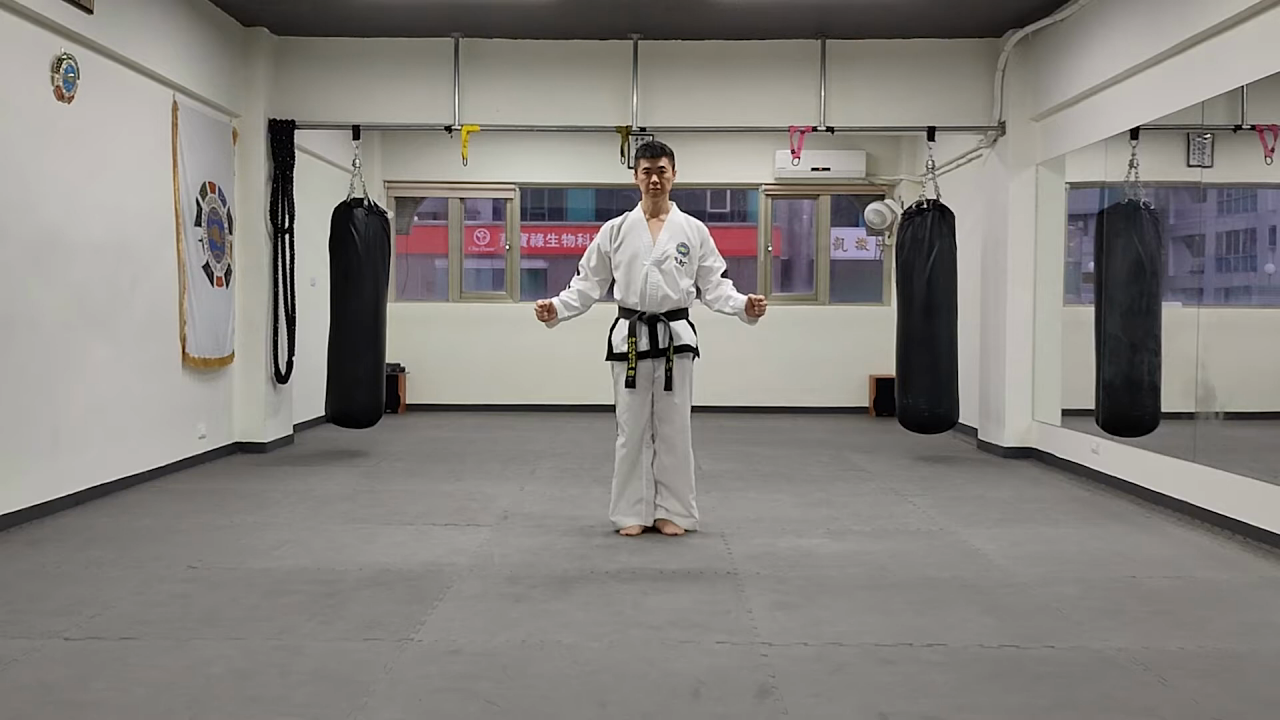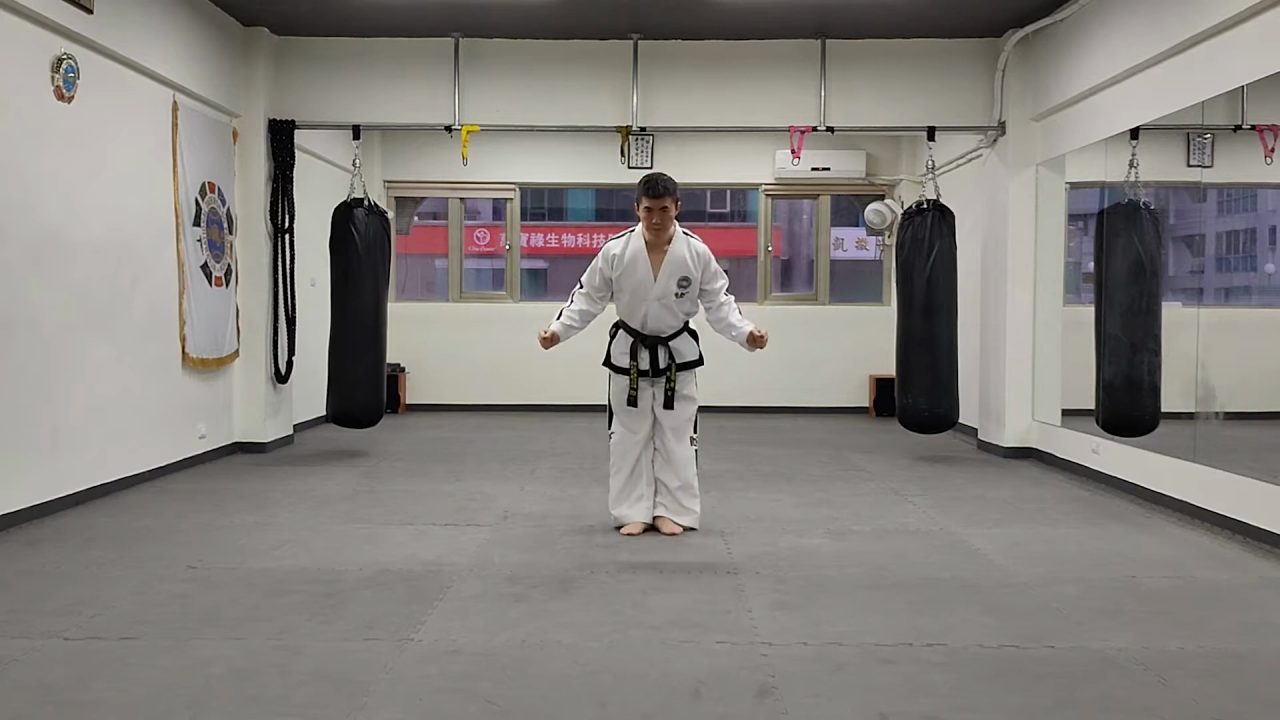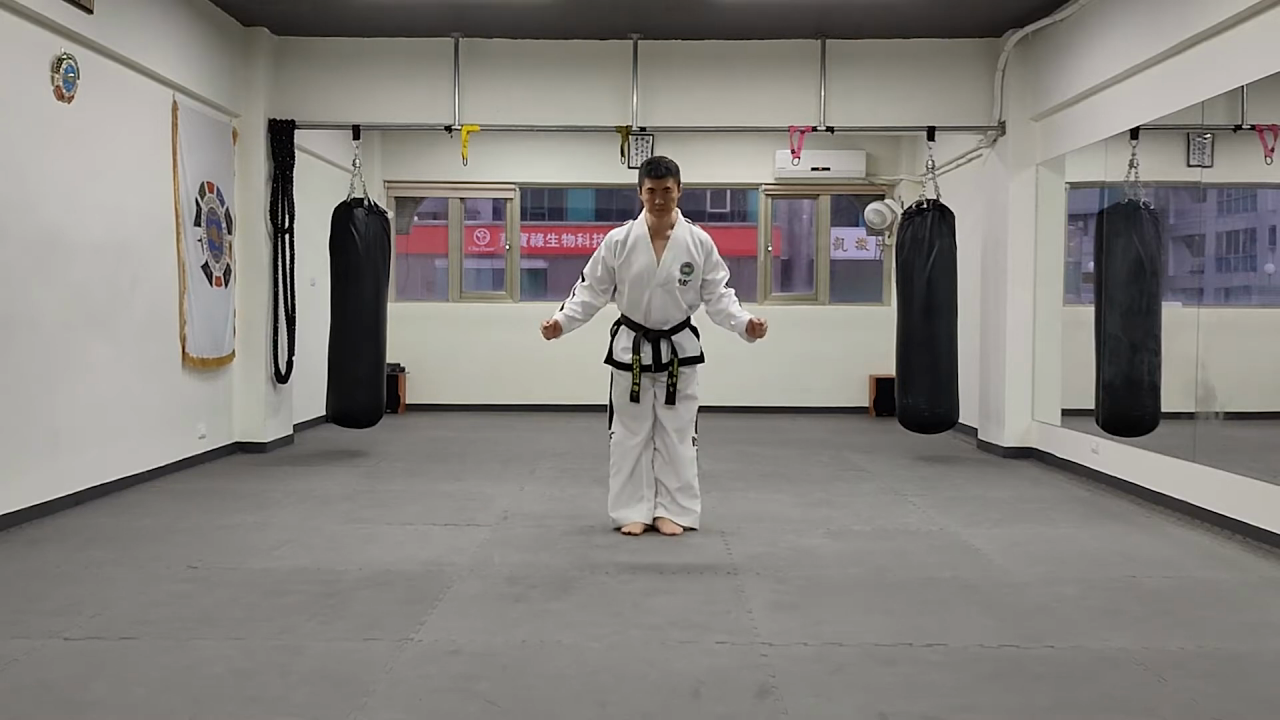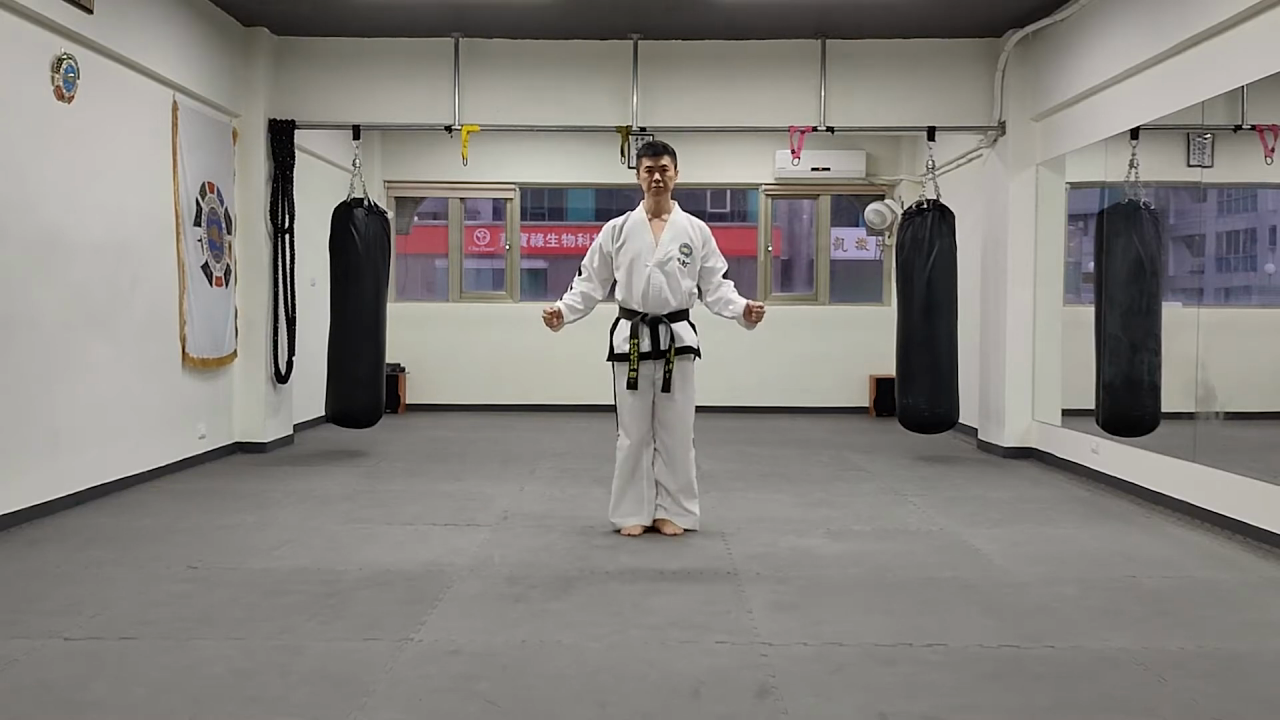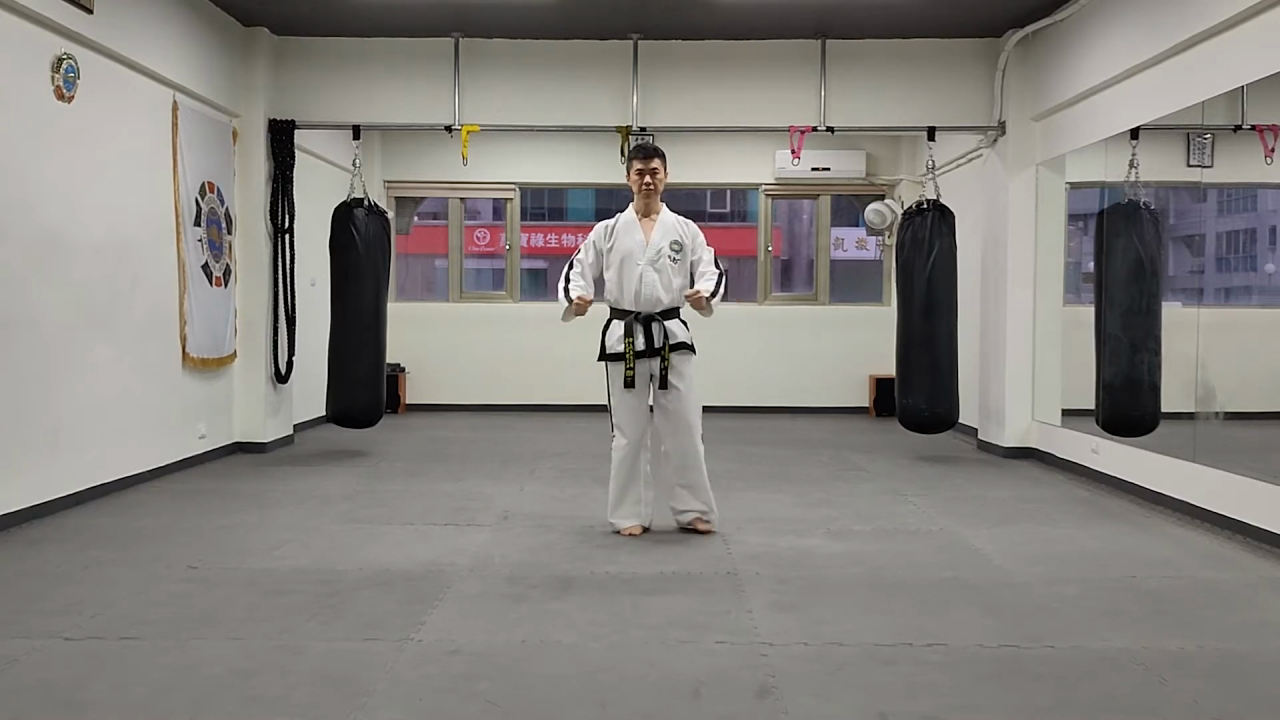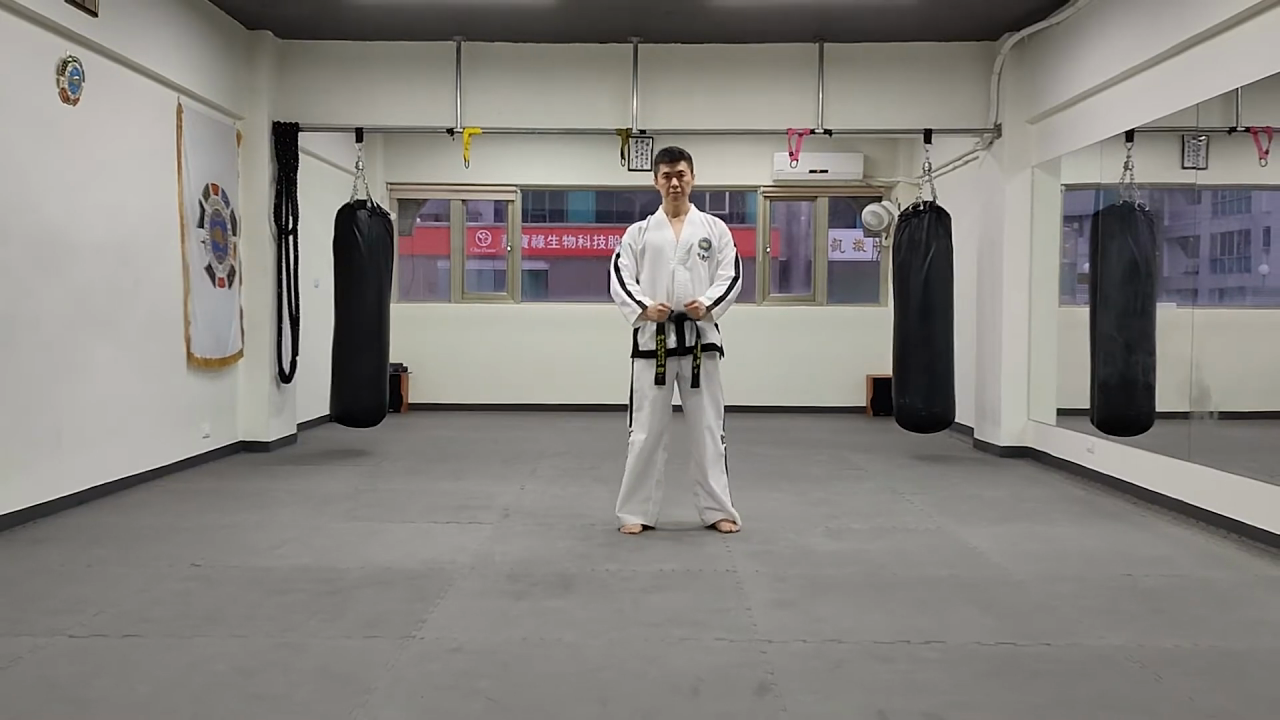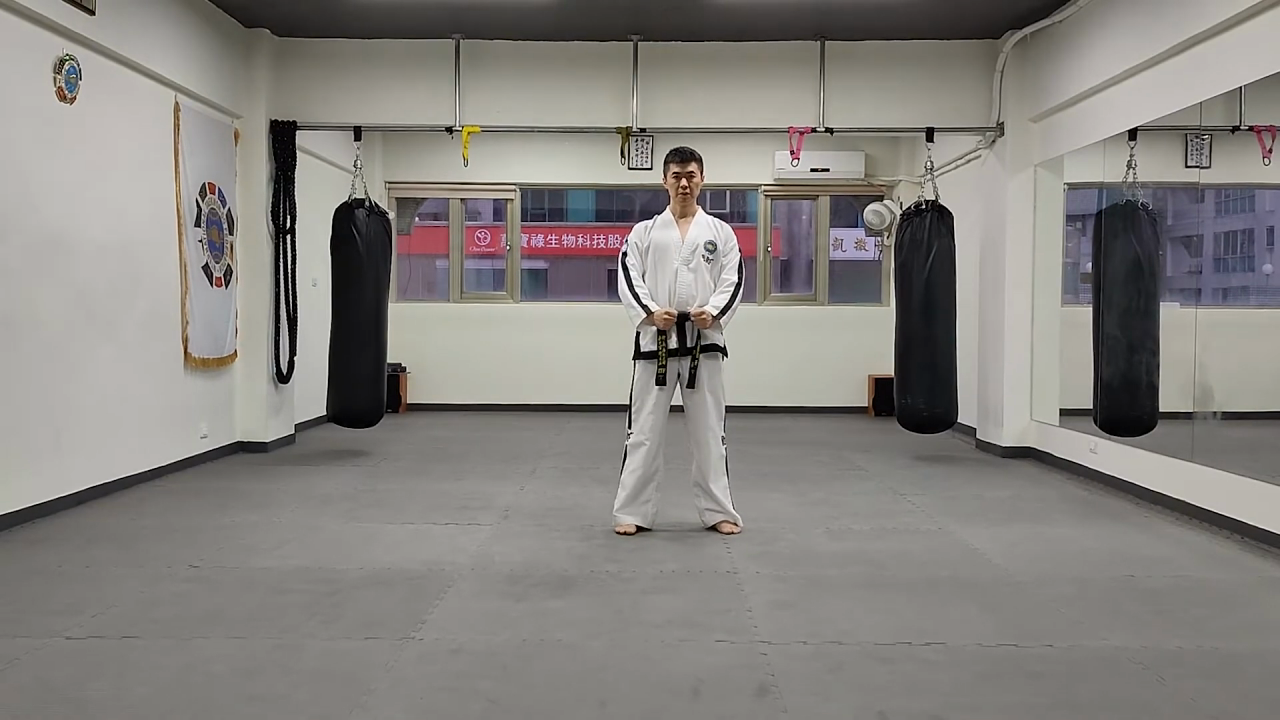
dt=0.7s
person 1, frame 1
left shoulder: (694, 230)
right shoulder: (615, 231)
left elbow: (713, 285)
right elbow: (589, 283)
left wrist: (744, 306)
right wrist: (556, 308)
left hip: (675, 338)
right hip: (630, 338)
left knee: (674, 430)
right knee: (631, 430)
left ankle: (671, 512)
right ankle: (633, 513)
person 1, frame 2
left shoulder: (697, 252)
right shoulder: (616, 251)
left elbow: (719, 303)
right elbow: (588, 298)
left wrist: (746, 333)
right wrist: (557, 330)
left hip: (677, 352)
right hip: (629, 351)
left knee: (676, 436)
right knee: (629, 434)
left ankle: (670, 511)
right ankle: (634, 511)
person 1, frame 3
left shoulder: (698, 241)
right shoulder: (619, 240)
left elbow: (717, 294)
right elbow: (592, 290)
left wrist: (745, 323)
right wrist: (562, 321)
left hip: (679, 347)
right hip: (632, 346)
left knee: (676, 434)
right knee: (631, 433)
left ankle: (671, 511)
right ankle: (634, 511)
person 1, frame 4
left shoulder: (696, 230)
right shoulder: (616, 230)
left elbow: (715, 285)
right elbow: (591, 282)
left wrist: (742, 309)
right wrist: (563, 311)
left hip: (676, 338)
right hip: (631, 338)
left knee: (675, 432)
right knee: (633, 432)
left ankle: (672, 512)
right ankle: (634, 513)
person 1, frame 5
left shoulder: (685, 229)
right shoulder: (607, 231)
left elbow: (711, 269)
right elbow: (577, 272)
left wrist: (706, 295)
right wrist: (573, 300)
left hip: (671, 335)
right hip: (624, 337)
left knee: (685, 426)
right knee: (629, 432)
left ankle: (694, 510)
right ankle: (630, 514)
person 1, frame 6
left shoulder: (714, 228)
right shoulder: (639, 233)
left elbow: (731, 276)
right elbow: (620, 281)
left wrist: (708, 305)
right wrist: (644, 307)
left hip: (700, 337)
right hip: (654, 338)
left knee: (708, 428)
right knee: (646, 430)
left ankle: (717, 509)
right ankle: (636, 512)
person 1, frame 7
left shoulder: (720, 232)
right shoulder: (644, 232)
left elbow: (733, 281)
right elbow: (629, 280)
left wrist: (714, 313)
right wrist: (651, 313)
left hip: (704, 339)
right hip: (656, 339)
left knee: (709, 430)
right knee: (644, 431)
left ankle: (718, 511)
right ankle: (632, 512)
